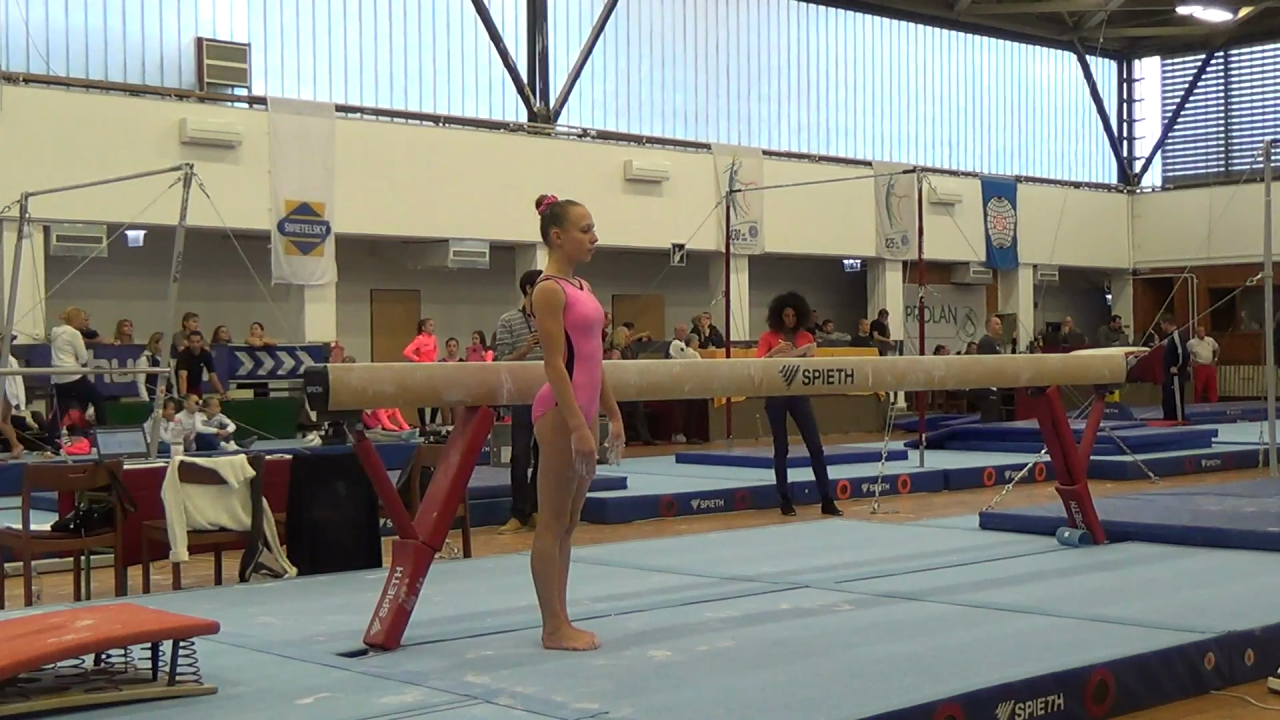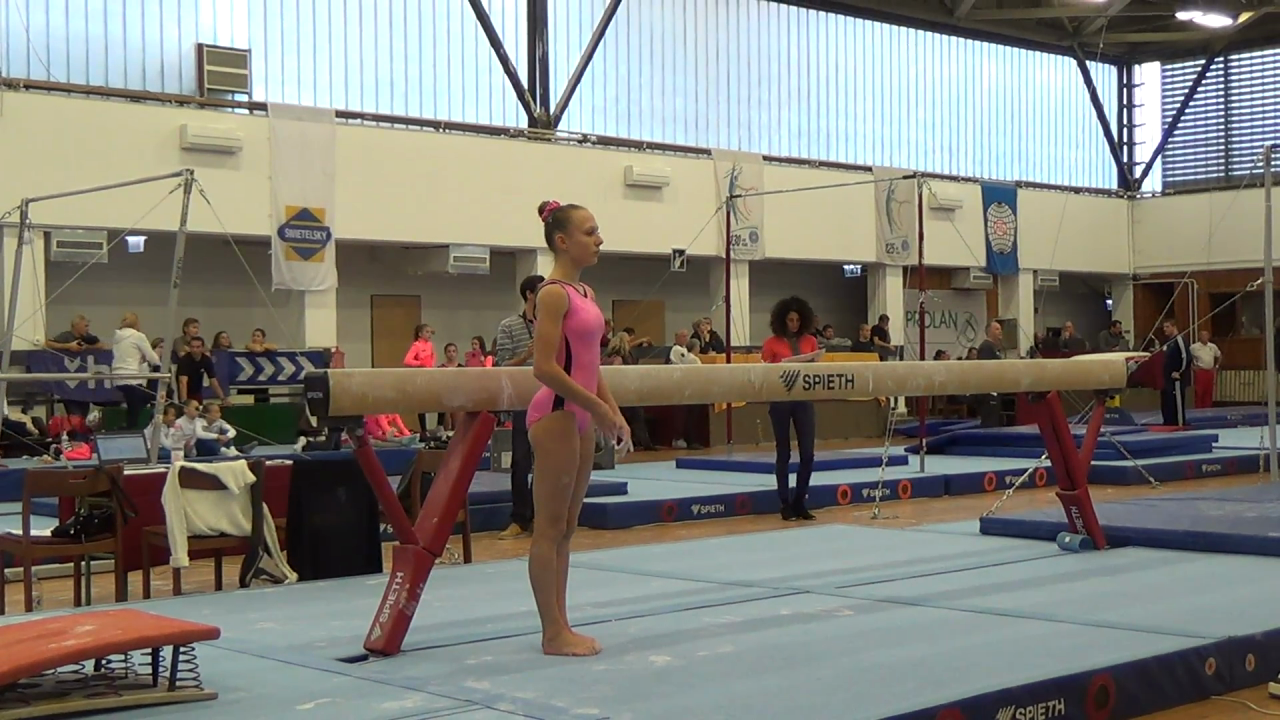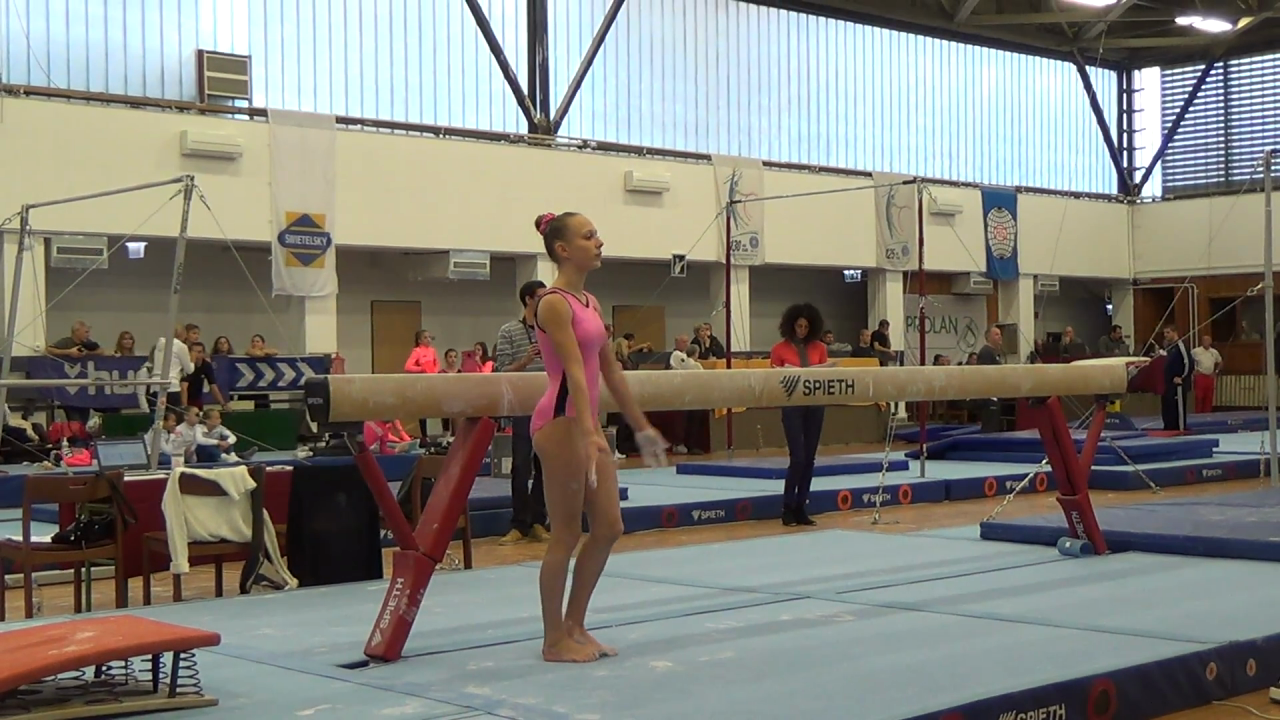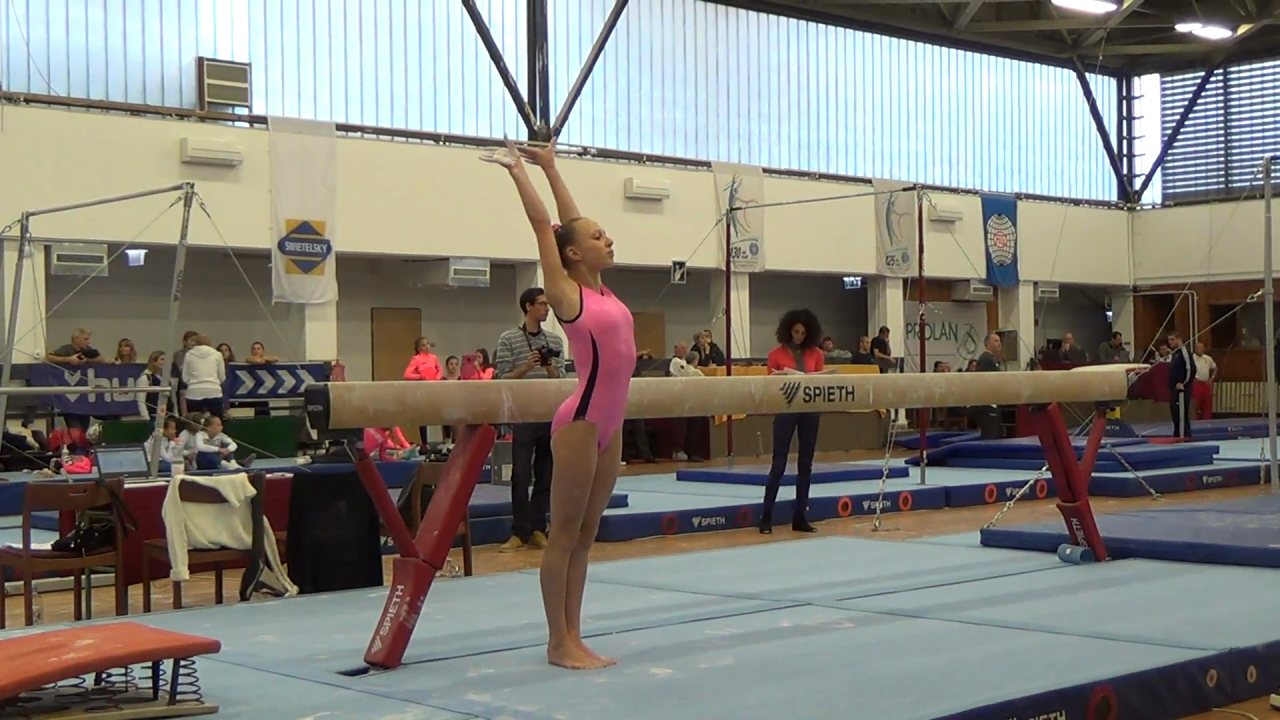
dt=0.7s
person 1, frame 1
left shoulder: (581, 287)
right shoulder: (550, 290)
right elbow: (555, 365)
left wrist: (613, 416)
right wrist: (578, 428)
left hip: (584, 412)
right hip: (561, 412)
left knee: (569, 524)
right knee: (553, 524)
left ankle: (562, 622)
right ankle: (553, 628)
person 1, frame 2
left shoulder: (584, 292)
right shoulder: (554, 293)
right elbow: (545, 368)
left wrist: (610, 410)
right wrist: (597, 407)
left hip: (579, 417)
right hip: (556, 416)
left knee: (566, 528)
right knee: (549, 528)
left ankle: (562, 627)
right ankle: (553, 632)
person 1, frame 3
left shoulder: (592, 304)
right shoulder: (554, 303)
left elbow: (611, 370)
right elbow: (574, 371)
left wrist: (641, 426)
right wrist: (591, 438)
left hip: (585, 423)
right hip: (559, 422)
left knee: (609, 530)
right knee: (566, 535)
left ankle: (574, 626)
right ankle: (555, 637)
person 1, frame 4
left shoulder: (601, 289)
right shoulder: (566, 292)
left elbow: (572, 219)
right elbow: (542, 224)
left wrist: (550, 166)
right wrist: (517, 169)
left hip: (610, 426)
right hip: (580, 422)
left knee: (585, 537)
right knee: (563, 536)
left ankle: (573, 638)
right ankle: (560, 642)
person 2, frame 1
right shoulder: (508, 321)
right elbow: (501, 362)
right wrist: (524, 351)
right knee: (520, 457)
left ankle: (537, 510)
right ankle: (520, 514)
person 2, frame 2
right shoulder: (508, 327)
right elbow: (502, 367)
right wrist: (525, 356)
right knee: (521, 462)
left ankle: (538, 516)
right ankle: (520, 519)
person 2, frame 3
right shoulder: (508, 332)
right elbow: (501, 372)
right wrist: (525, 361)
left knee: (545, 467)
right knee: (521, 469)
left ankle: (537, 522)
right ankle: (520, 525)
person 2, frame 4
left shoulder: (555, 340)
right shoulder: (508, 339)
left elbow: (561, 380)
right elbow: (502, 379)
left wrist: (552, 371)
right wrist: (526, 368)
left knee: (545, 476)
right knee: (521, 476)
left ankle: (538, 529)
right ankle: (520, 531)
person 3, frame 1
left shoulder: (806, 337)
right shoulder: (769, 337)
left wrist: (808, 359)
right wrist: (775, 351)
left hip: (799, 393)
right hip: (776, 395)
left knee: (815, 446)
right knee: (781, 448)
left ankle: (826, 500)
right ankle: (785, 500)
person 3, frame 2
left shoulder: (810, 341)
right shoulder: (771, 343)
left hip: (804, 399)
right hip: (780, 400)
left knee: (808, 453)
right knee: (783, 453)
left ankle: (799, 503)
right ankle: (786, 504)
person 3, frame 3
left shoulder: (819, 348)
right shoulder: (779, 349)
left hip: (815, 404)
right hip: (792, 405)
left knee: (809, 459)
right knee: (797, 458)
left ankle: (800, 509)
right ankle: (788, 508)
person 3, frame 4
left shoulder: (816, 353)
right shoulder: (776, 355)
right wrist: (779, 377)
left hip: (810, 411)
right hip: (786, 411)
left knee: (805, 465)
right knee: (778, 464)
left ankle: (799, 516)
right ankle: (766, 516)
